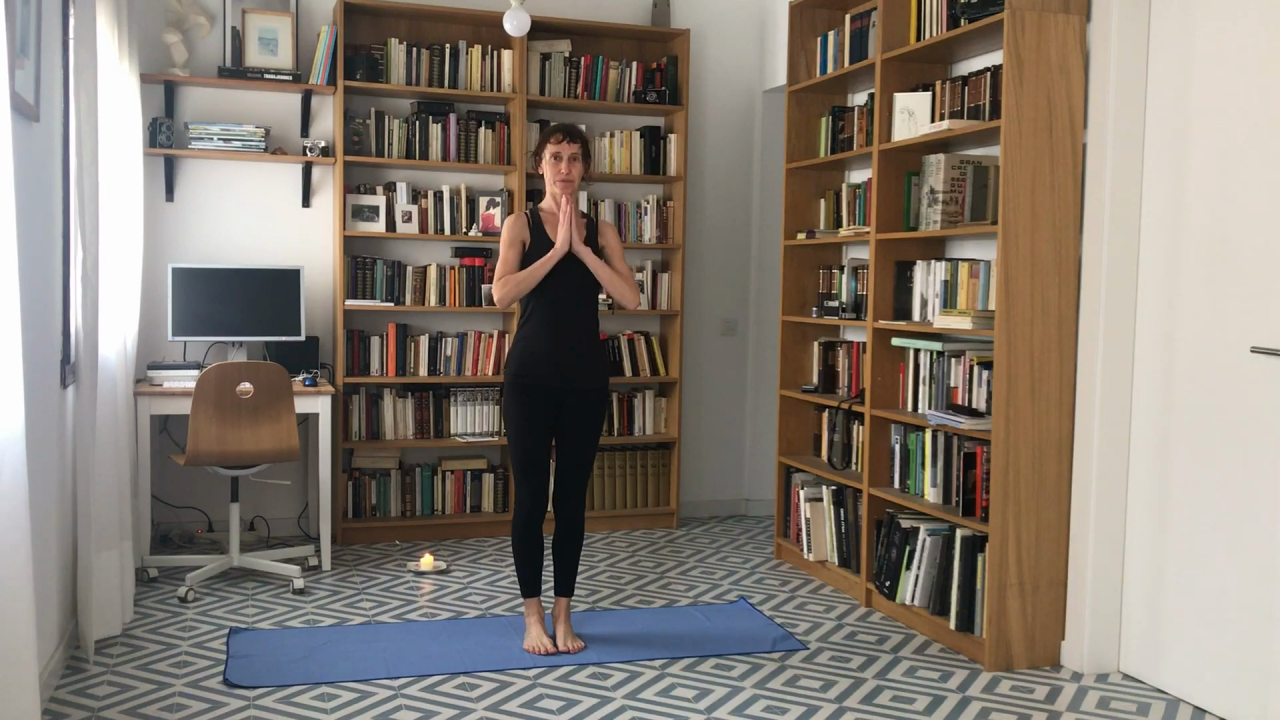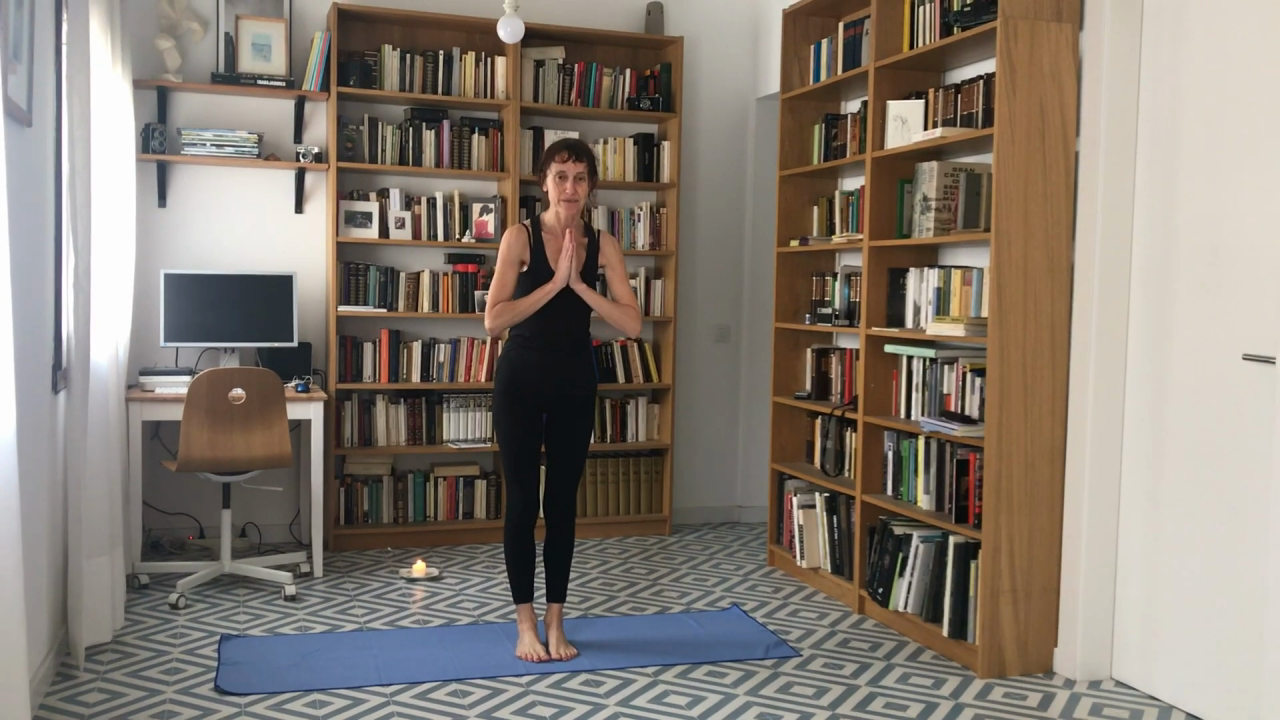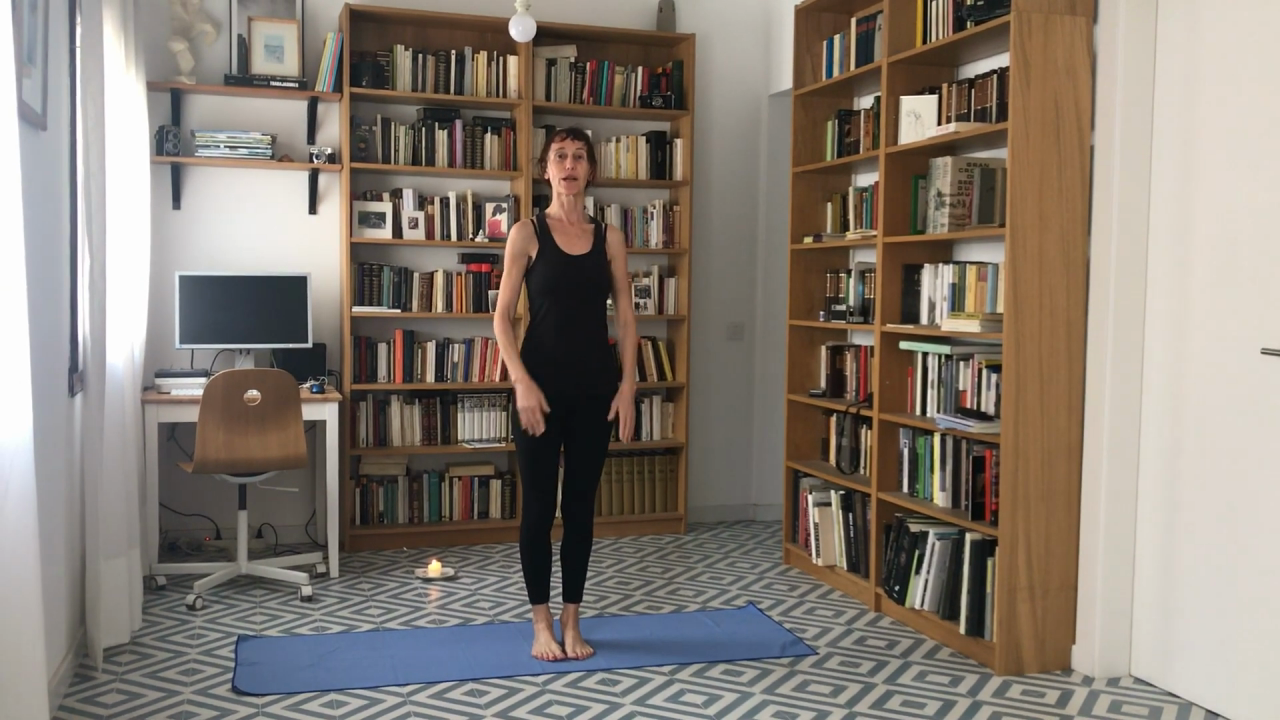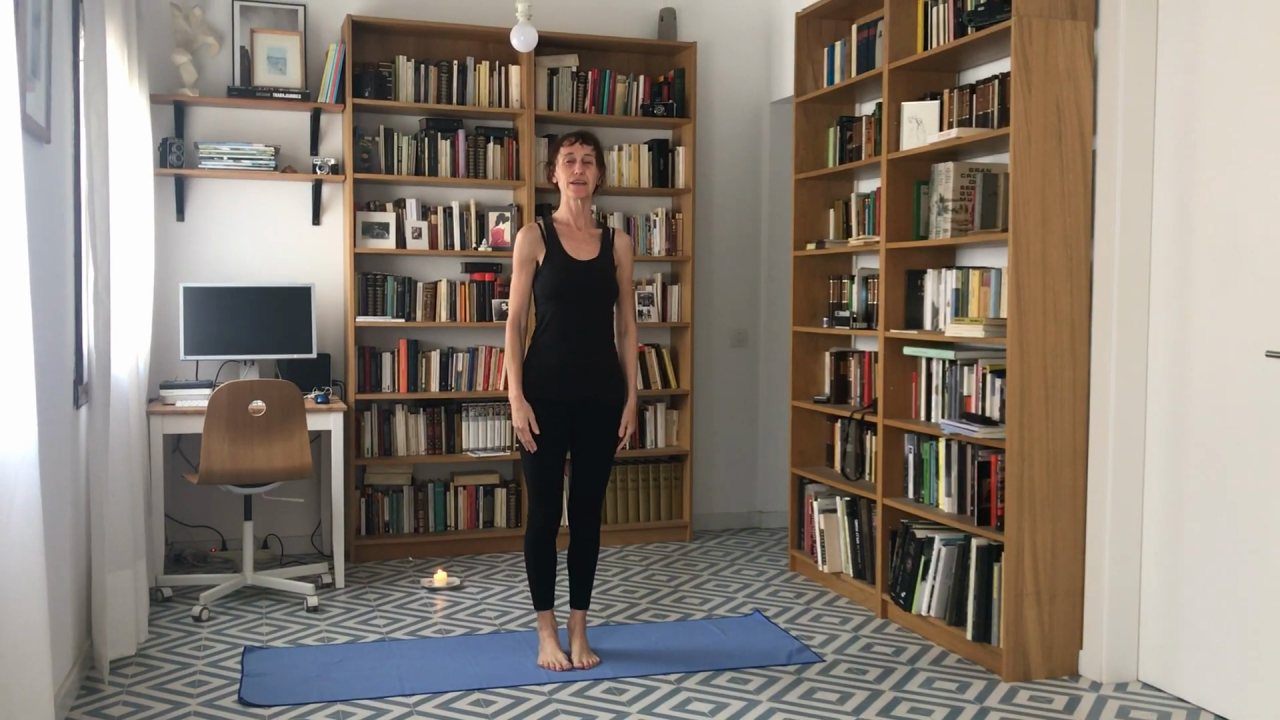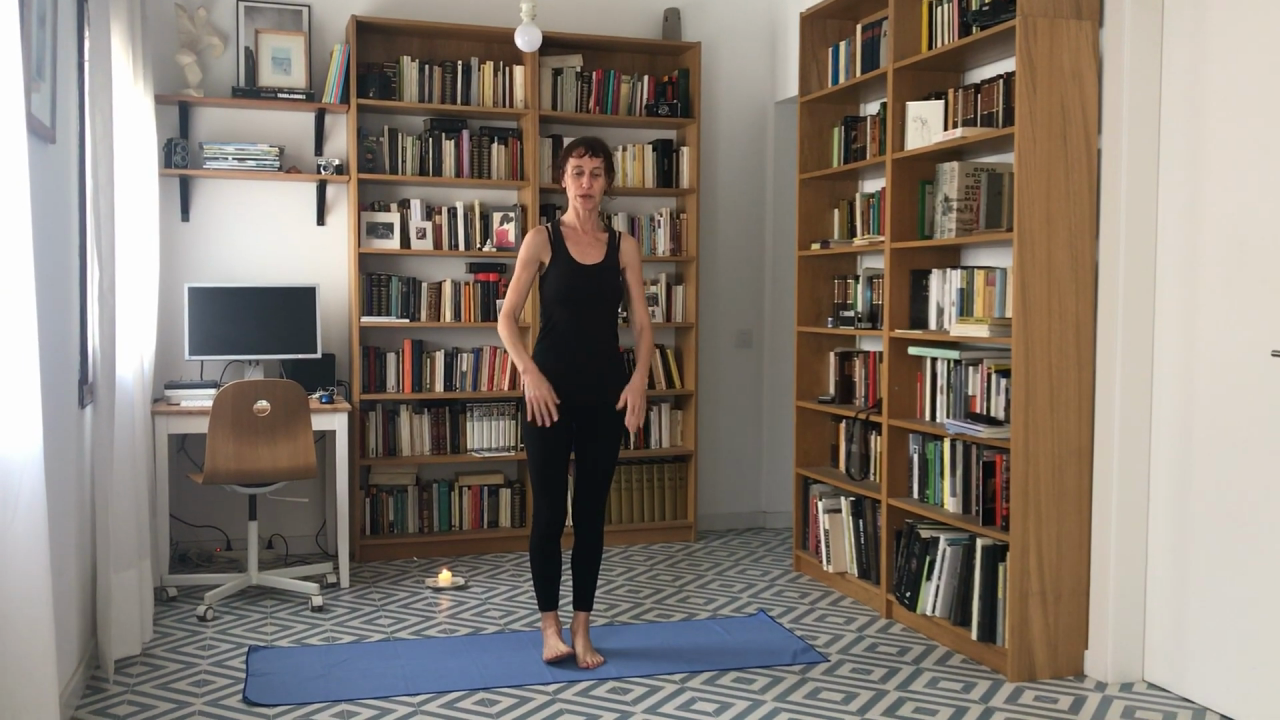
dt=1s
person 1, frame 1
left shoulder: (600, 230)
right shoulder: (522, 223)
left elbow: (632, 297)
right elbow: (501, 293)
left wrist: (581, 248)
right wrist: (557, 248)
left hip: (586, 371)
right hip: (532, 370)
left knee: (572, 496)
right knee: (531, 496)
left ankle: (563, 615)
right ankle: (533, 617)
person 1, frame 2
left shoulder: (602, 244)
right shoulder: (520, 236)
left elbow: (632, 324)
right elbow: (494, 319)
left wrist: (579, 284)
right wrist: (554, 282)
left hip: (574, 381)
right hip: (521, 379)
left knee: (562, 502)
right knee: (522, 501)
left ankle: (555, 621)
right ankle: (526, 624)
person 1, frame 3
left shoulder: (609, 237)
right shoulder: (527, 232)
left elbow: (626, 316)
right elbow: (503, 316)
left wrist: (627, 384)
right wrist: (521, 381)
left hip: (595, 383)
right hip: (542, 382)
left knee: (581, 504)
right knee: (539, 504)
left ankle: (571, 621)
right ankle: (541, 623)
person 1, frame 4
left shoulder: (617, 242)
right shoulder: (534, 237)
left elbow: (626, 326)
right elbow: (515, 323)
left wrist: (631, 396)
right wrist: (516, 396)
left hip: (601, 389)
right hip: (547, 388)
left knee: (588, 511)
right knee: (544, 511)
left ankle: (578, 630)
right ankle: (547, 632)
person 1, frame 5
left shoulder: (623, 245)
right shoulder: (542, 239)
left elbow: (642, 322)
right elbow: (508, 317)
left wrist: (639, 379)
right wrist: (530, 374)
left hip: (606, 388)
right hip: (551, 386)
left knee: (592, 511)
right knee: (550, 510)
left ankle: (582, 629)
right ankle: (551, 626)
